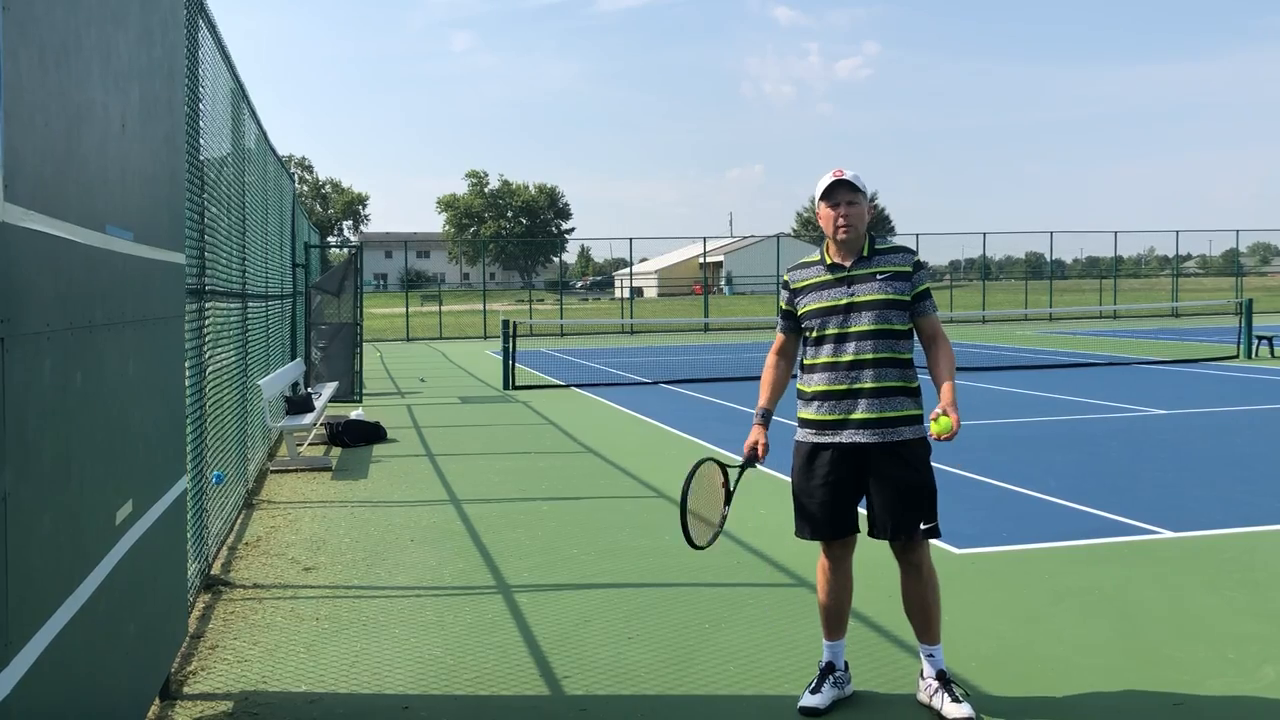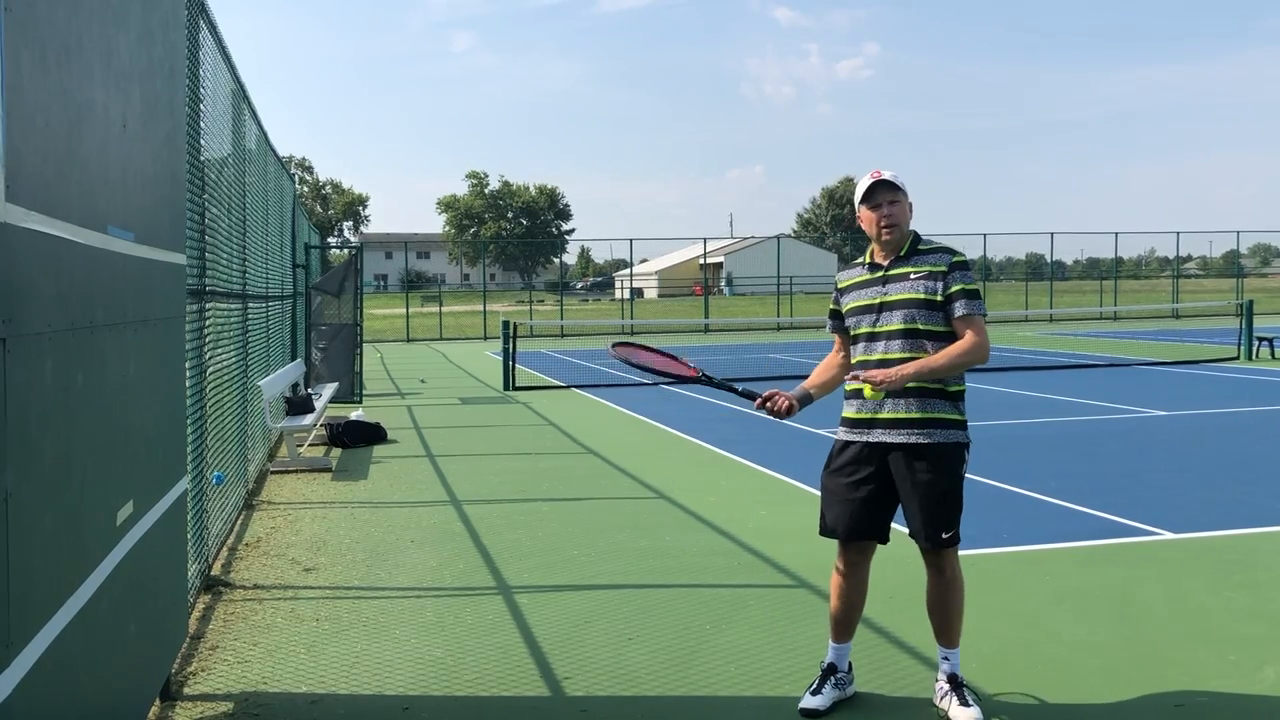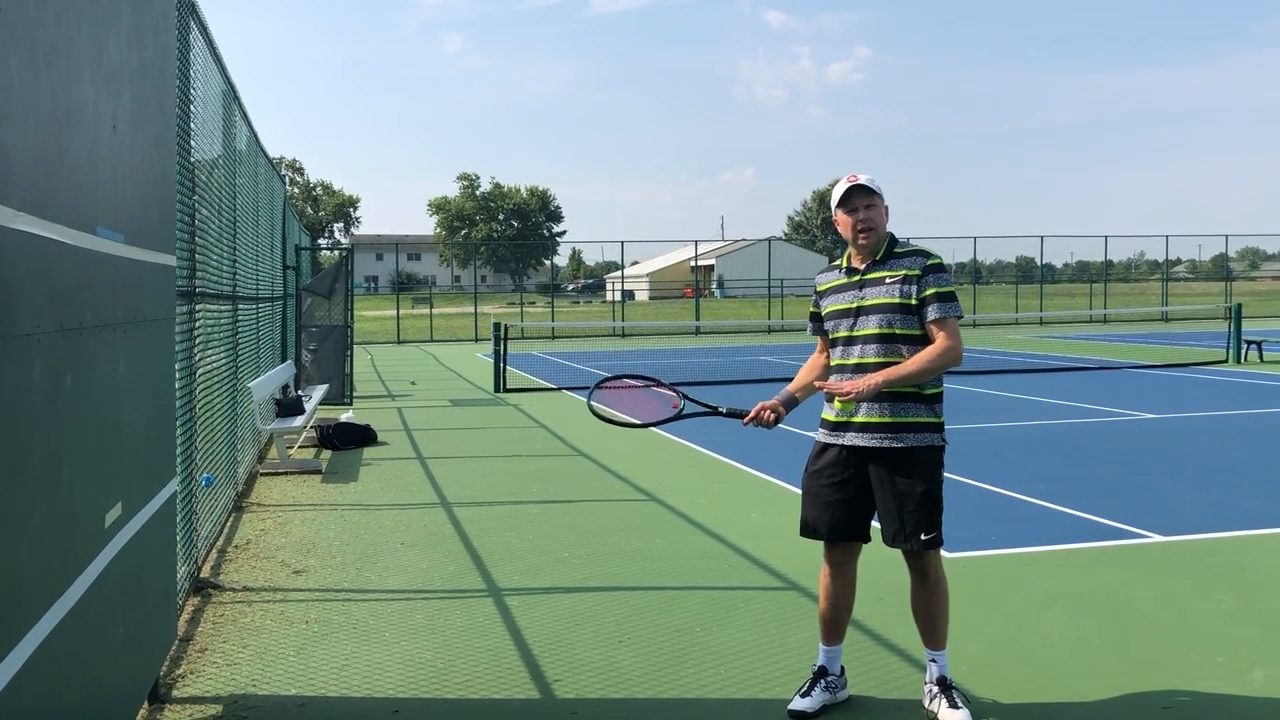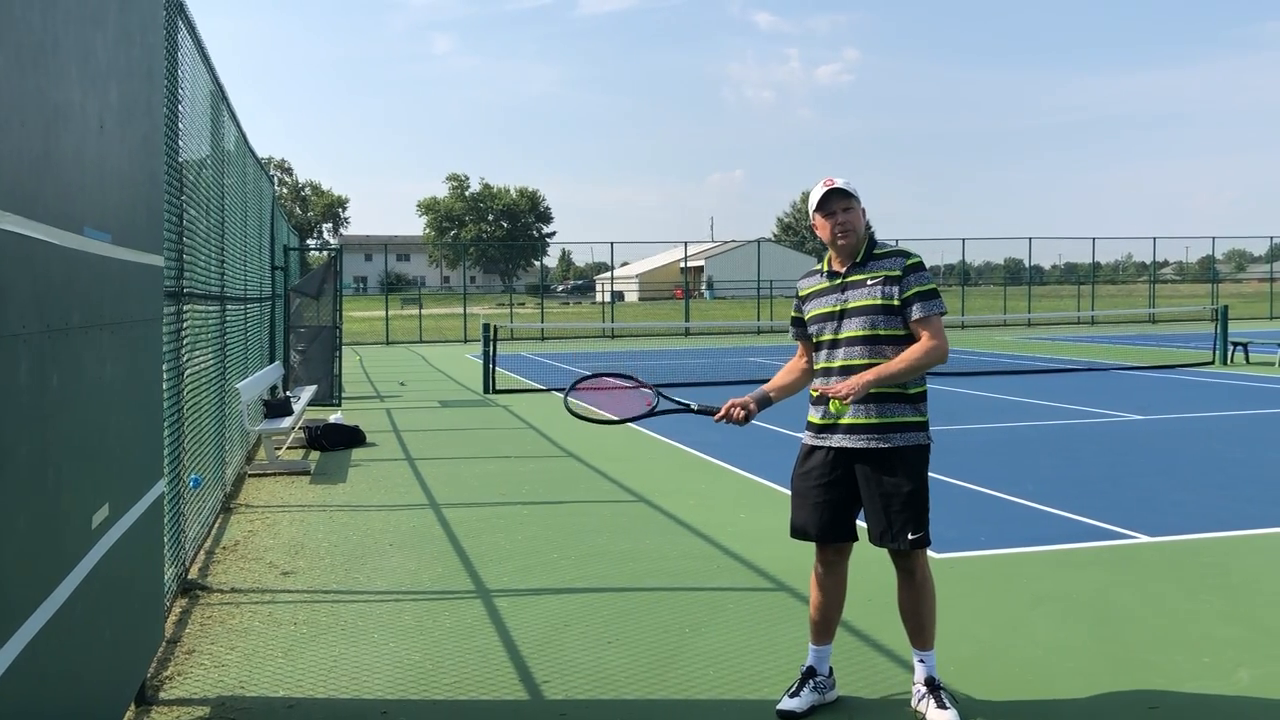
dt=0.7s
person 1, frame 1
left shoulder: (904, 263)
right shoulder: (798, 277)
left elbow: (935, 338)
right elbow: (782, 354)
left wrist: (946, 396)
right wrist: (762, 420)
left hip: (898, 436)
right hip: (822, 440)
left knee: (912, 554)
right knee: (833, 549)
left ankle: (933, 673)
right ankle: (833, 668)
person 1, frame 2
left shoulder: (947, 265)
right shoulder: (847, 279)
left elbow: (977, 346)
left wrist: (905, 372)
right wrist: (798, 396)
left hip: (932, 438)
right hip: (859, 438)
left knee: (940, 555)
right knee: (851, 550)
right ankle: (837, 669)
person 1, frame 3
left shoulder: (924, 266)
right shoulder: (826, 281)
left elbow: (950, 349)
left wrist: (875, 381)
right wrist: (784, 399)
left hip: (910, 440)
right hip: (839, 440)
left knee: (923, 556)
right knee: (838, 552)
right ankle: (829, 672)
person 1, frame 4
left shoulder: (904, 267)
right shoulder: (808, 285)
left elbow: (935, 347)
left wrist: (865, 380)
right wrist: (758, 398)
left hip: (895, 441)
right hip: (826, 443)
left knee: (909, 555)
right knee: (828, 552)
right ankle: (818, 673)
